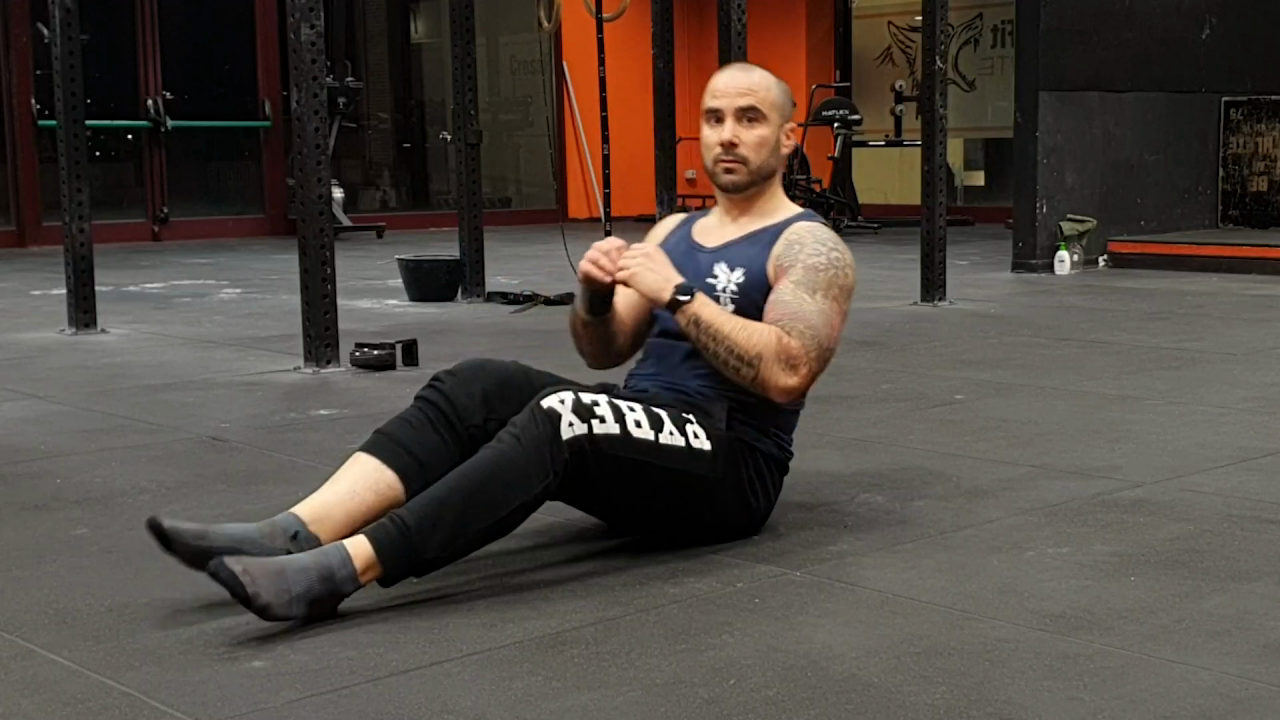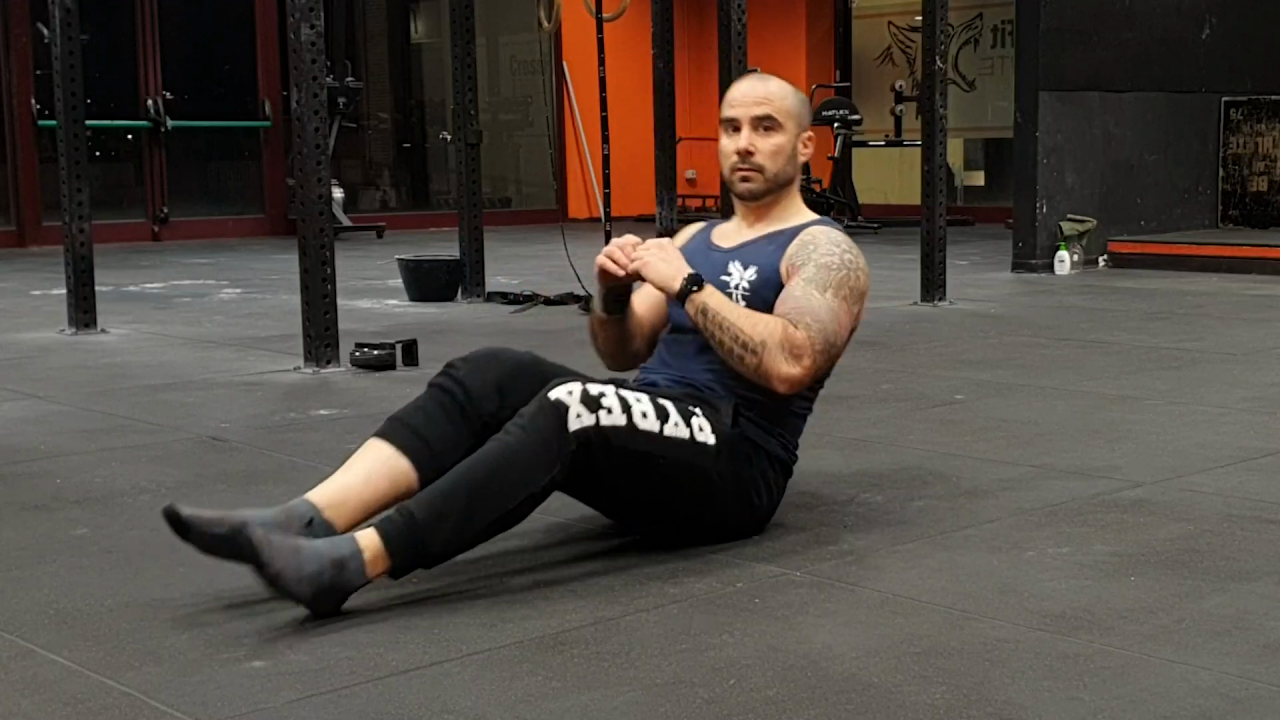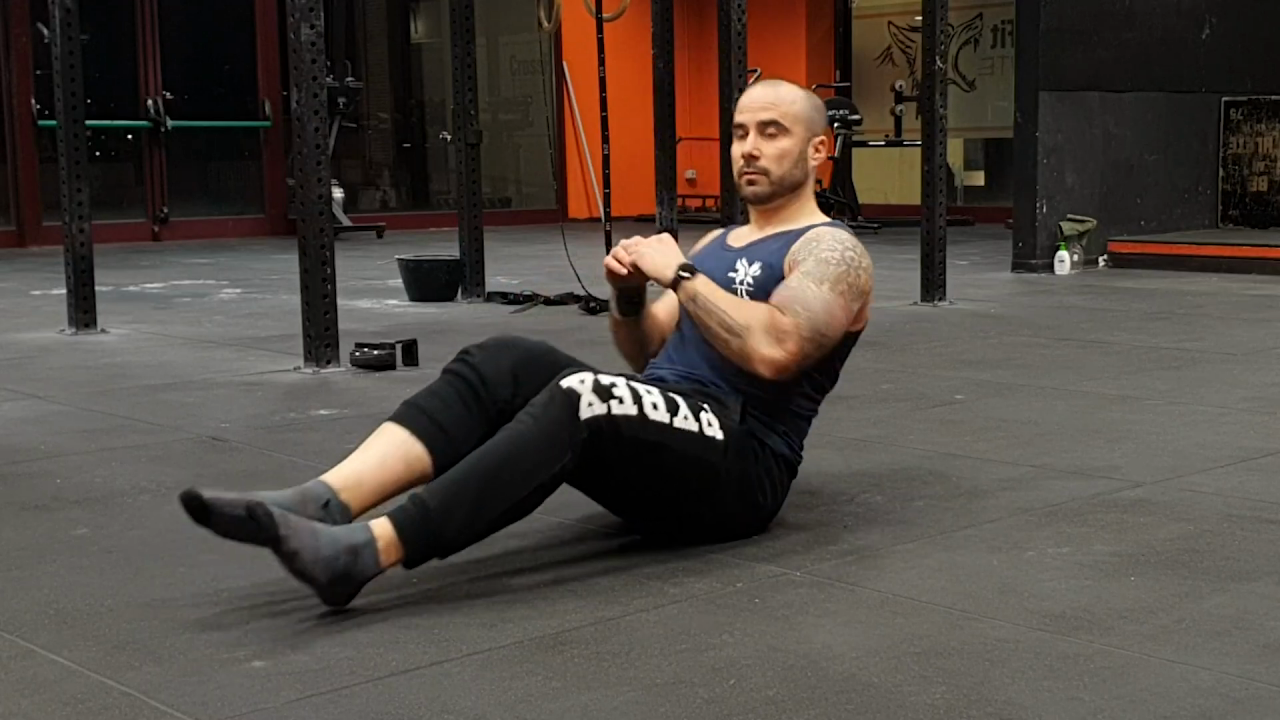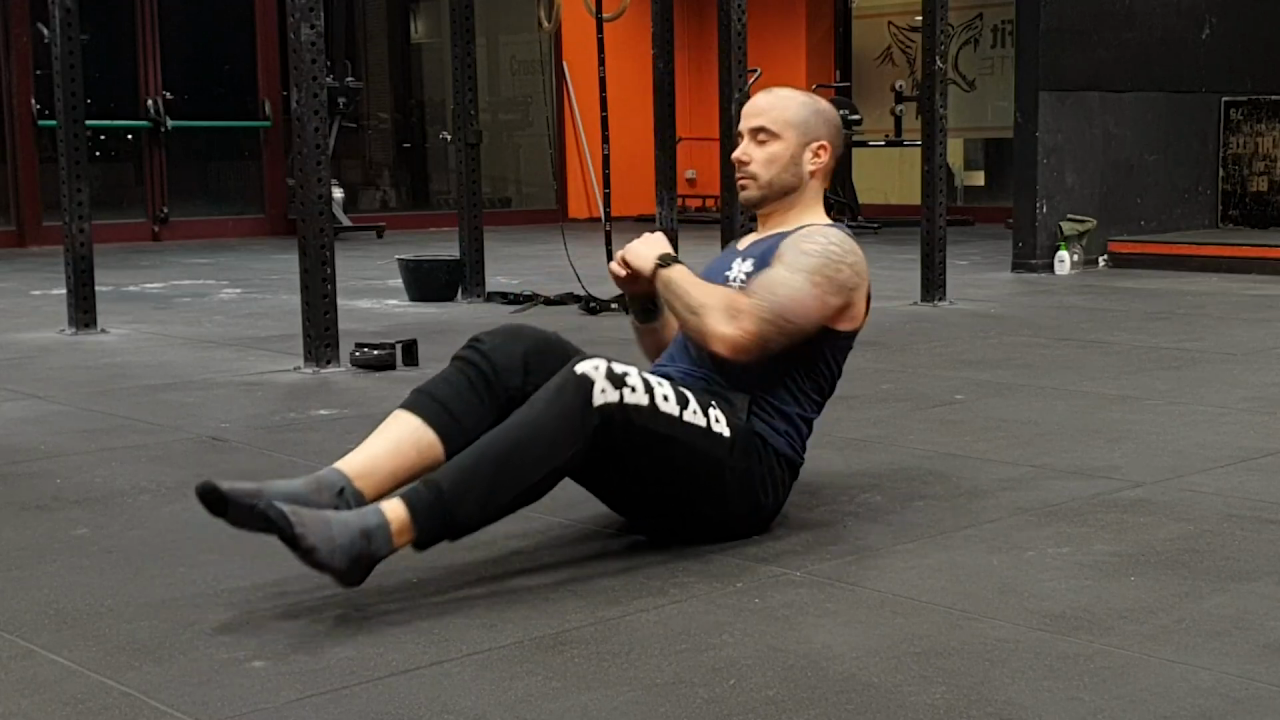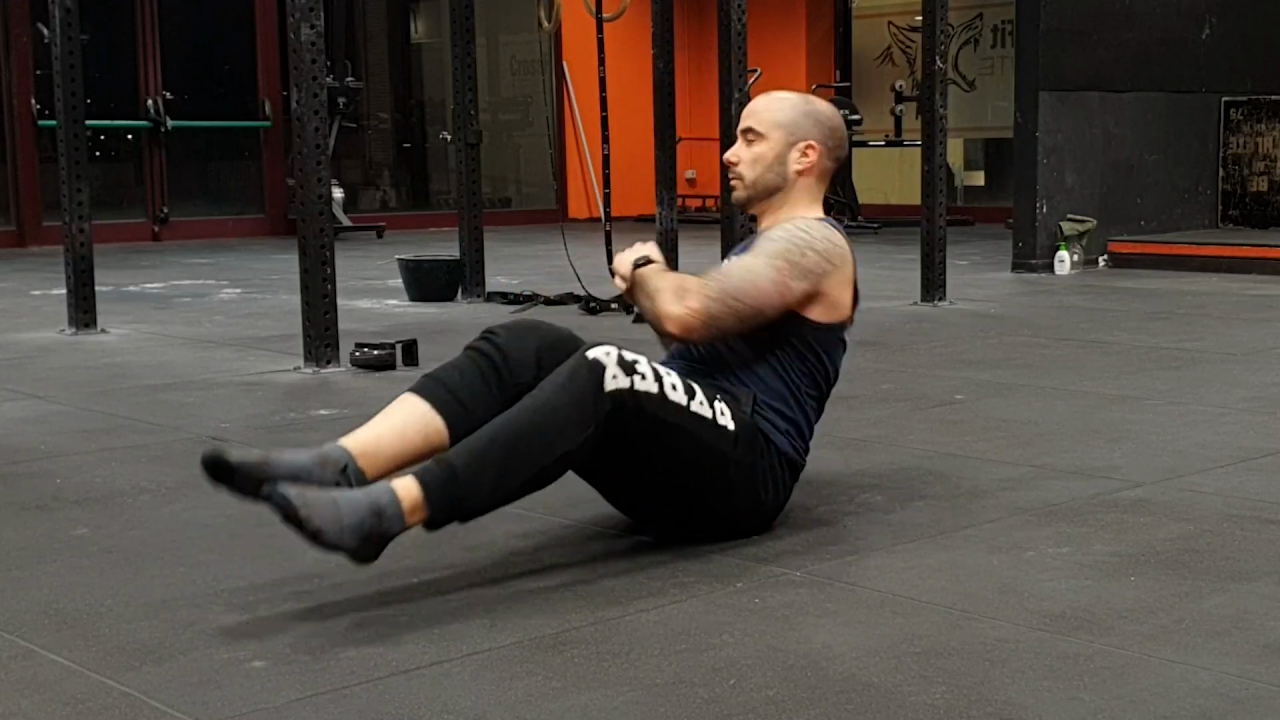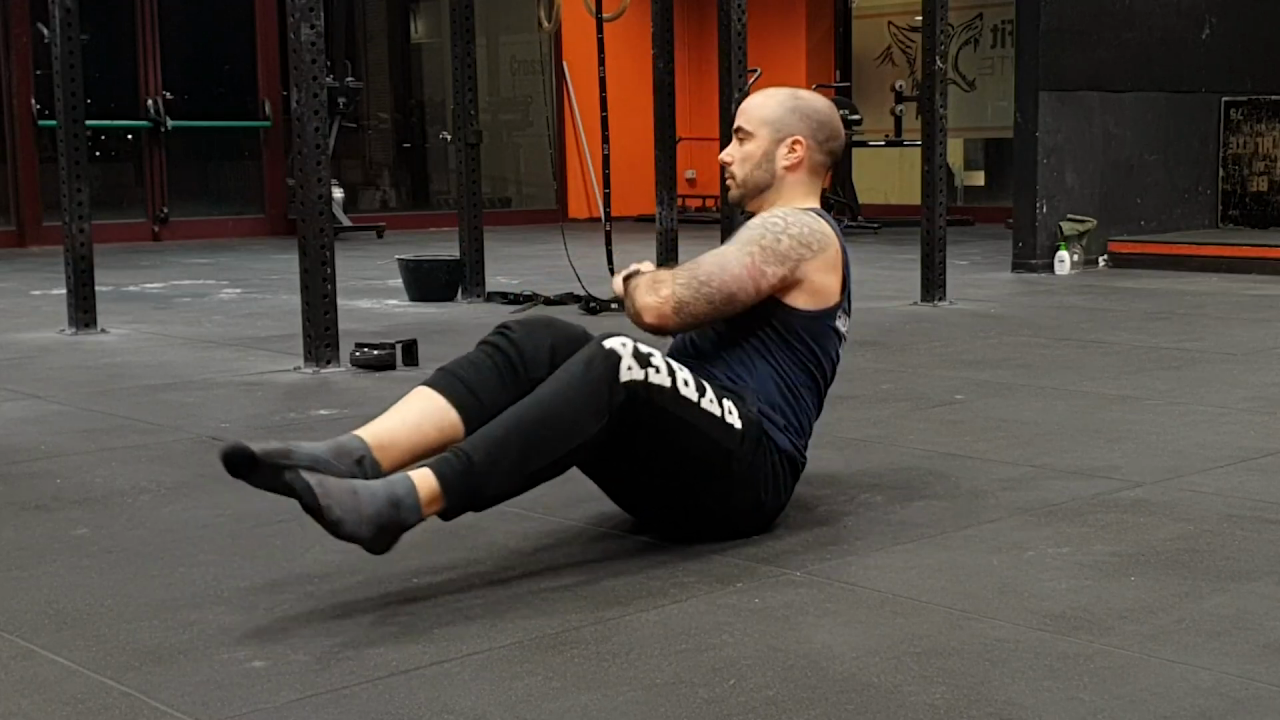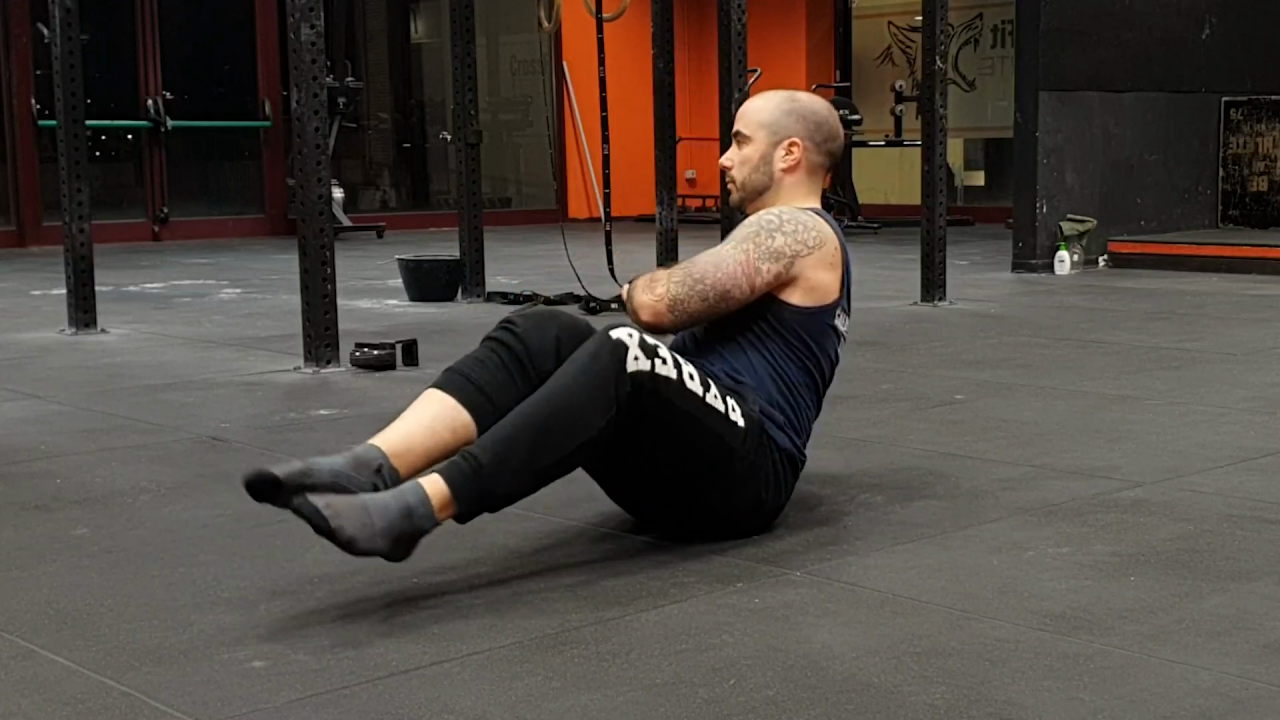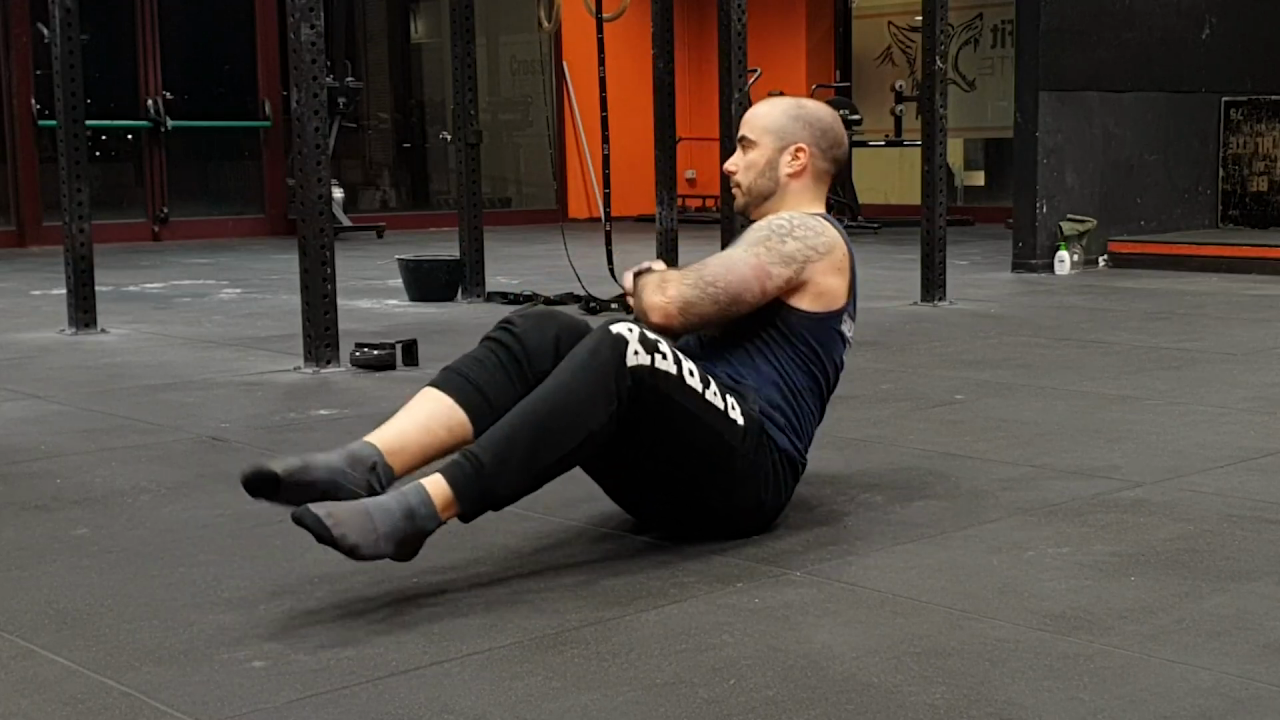
dt=0.1s
person 1, frame 1
left shoulder: (810, 248)
right shoulder: (673, 232)
left elbow: (785, 375)
right elbow: (604, 351)
left wrist: (676, 294)
right wrist: (596, 293)
left hip: (729, 470)
right hip: (642, 437)
left knee: (562, 419)
right knee: (482, 387)
left ankle: (340, 570)
right ankle: (291, 535)
person 1, frame 2
left shoulder: (827, 254)
right shoulder: (699, 239)
left elbow: (788, 366)
right elbow: (622, 352)
left wrist: (682, 284)
right wrist: (615, 290)
left hip: (732, 470)
right hip: (648, 444)
left knee: (569, 410)
right knee: (493, 374)
left ankle: (351, 561)
right ankle: (306, 520)
person 1, frame 3
left shoulder: (832, 253)
right shoulder: (719, 244)
left elbow: (772, 352)
right elbow: (645, 354)
left wrist: (681, 274)
right wrist: (629, 292)
left hip: (738, 468)
right hip: (655, 441)
left knee: (582, 399)
right knee: (506, 364)
left ankle: (364, 551)
right ankle: (322, 502)
person 1, frame 4
left shoulder: (826, 253)
right shoulder: (747, 247)
left elbow: (730, 333)
right elbow: (667, 350)
left wrist: (663, 265)
right wrist: (646, 293)
left hip: (736, 473)
right hip: (664, 449)
left knee: (595, 386)
right knee: (515, 350)
left ankle: (374, 532)
right ankle: (332, 491)
person 1, frame 5
left shoulder: (812, 244)
right shoulder: (766, 245)
left elbow: (685, 313)
left wrist: (647, 270)
right wrist: (647, 285)
left hip: (740, 471)
right hip: (664, 444)
left knee: (606, 370)
right knee: (527, 345)
left ankle: (384, 511)
right ankle: (336, 468)
person 1, frame 6
left shoulder: (794, 234)
right shoulder: (772, 239)
left elbow: (658, 306)
left wrist: (637, 281)
right wrist: (649, 289)
left hip: (741, 472)
right hip: (667, 455)
left knee: (616, 363)
right knee: (537, 341)
left ankle: (403, 499)
right ankle: (353, 459)
person 1, frame 7
left shoulder: (792, 231)
right shoulder: (777, 239)
left elbow: (657, 305)
left wrist: (641, 283)
right wrist: (659, 293)
left hip: (744, 469)
right hip: (669, 455)
left knee: (625, 351)
right knee: (542, 333)
left ankle: (415, 508)
right ankle: (369, 469)
person 1, frame 8
left shoulder: (806, 237)
right shoulder: (776, 250)
left elbow: (671, 308)
left wrist: (644, 281)
right wrist: (653, 296)
left hip: (743, 472)
right hip: (669, 458)
left knee: (624, 348)
right knee: (542, 333)
left ankle: (419, 508)
right ankle: (361, 468)
